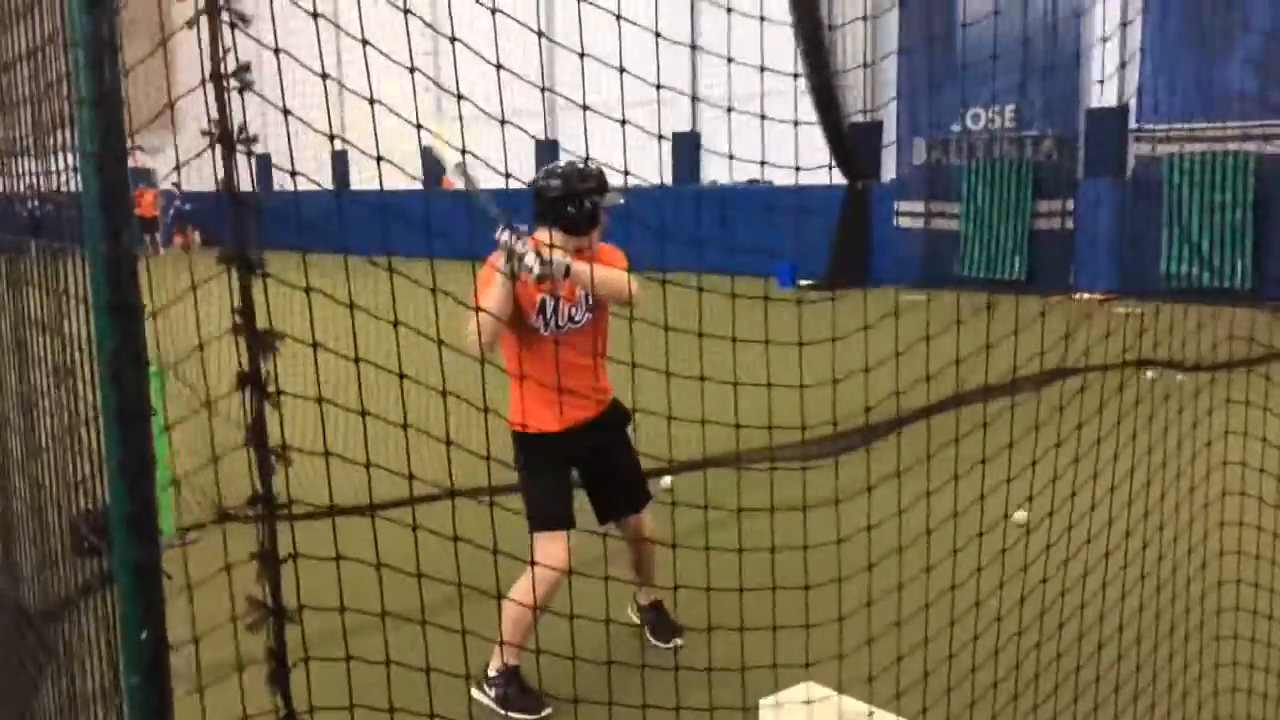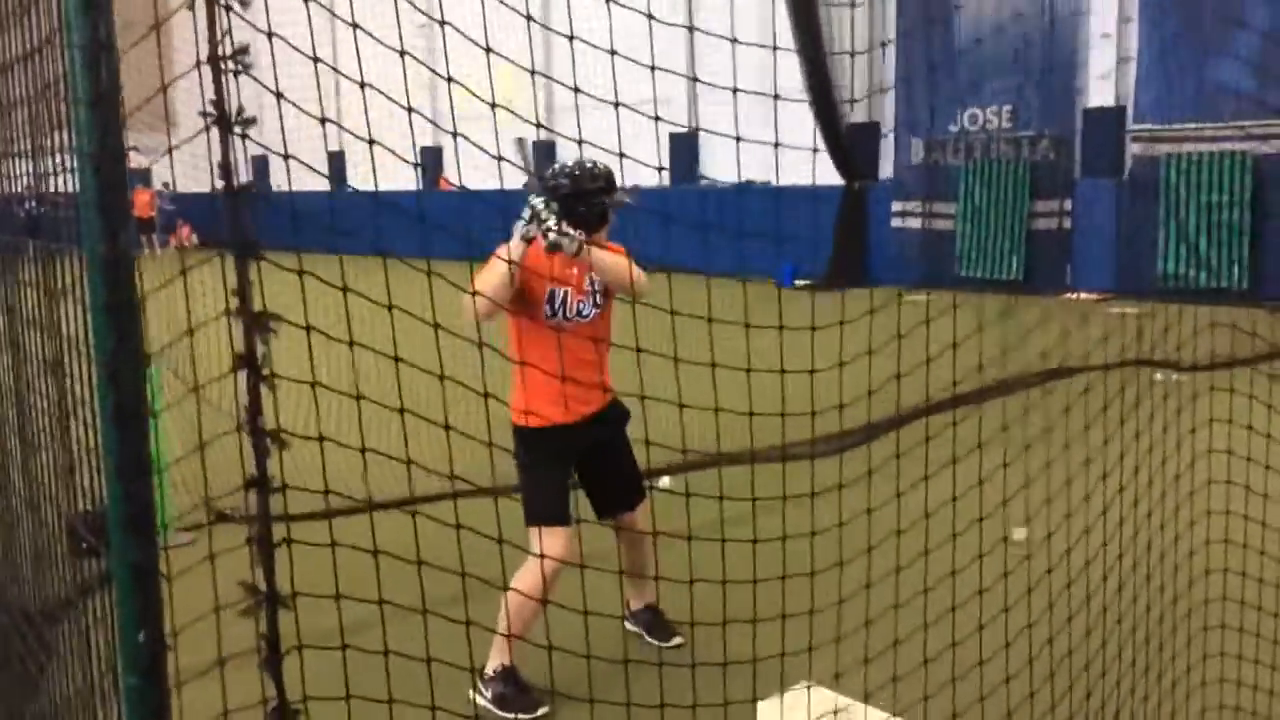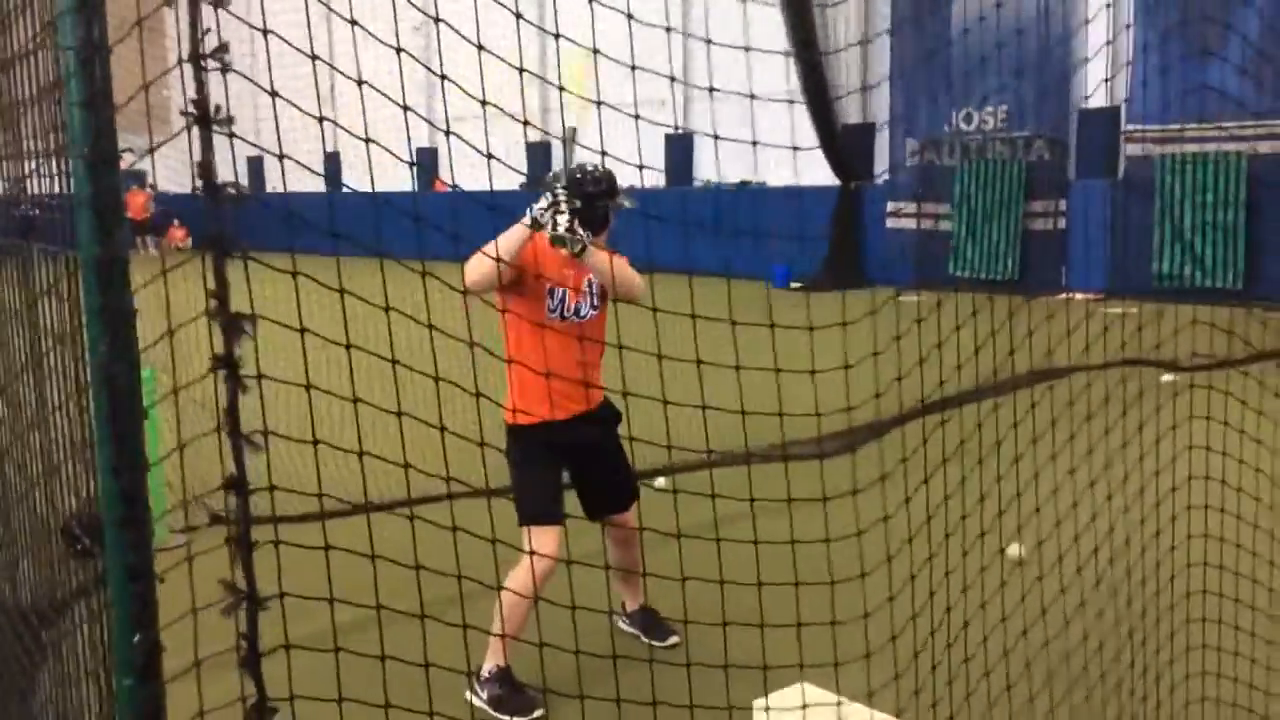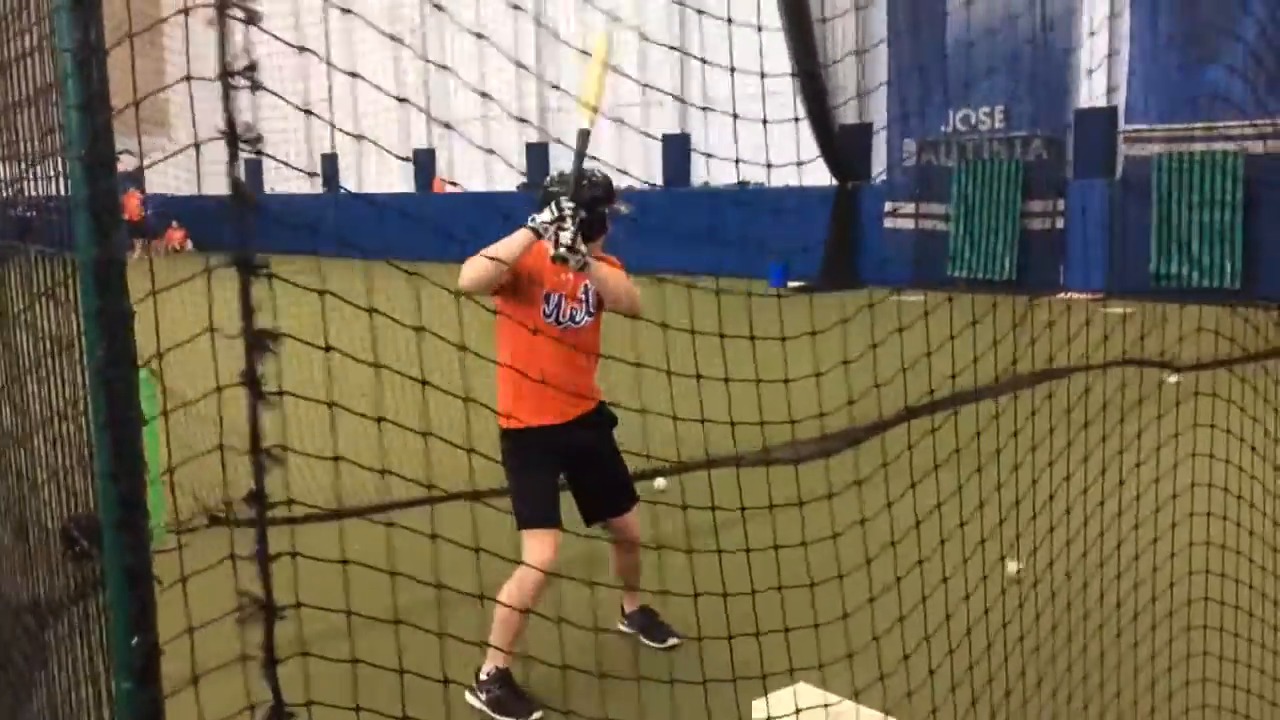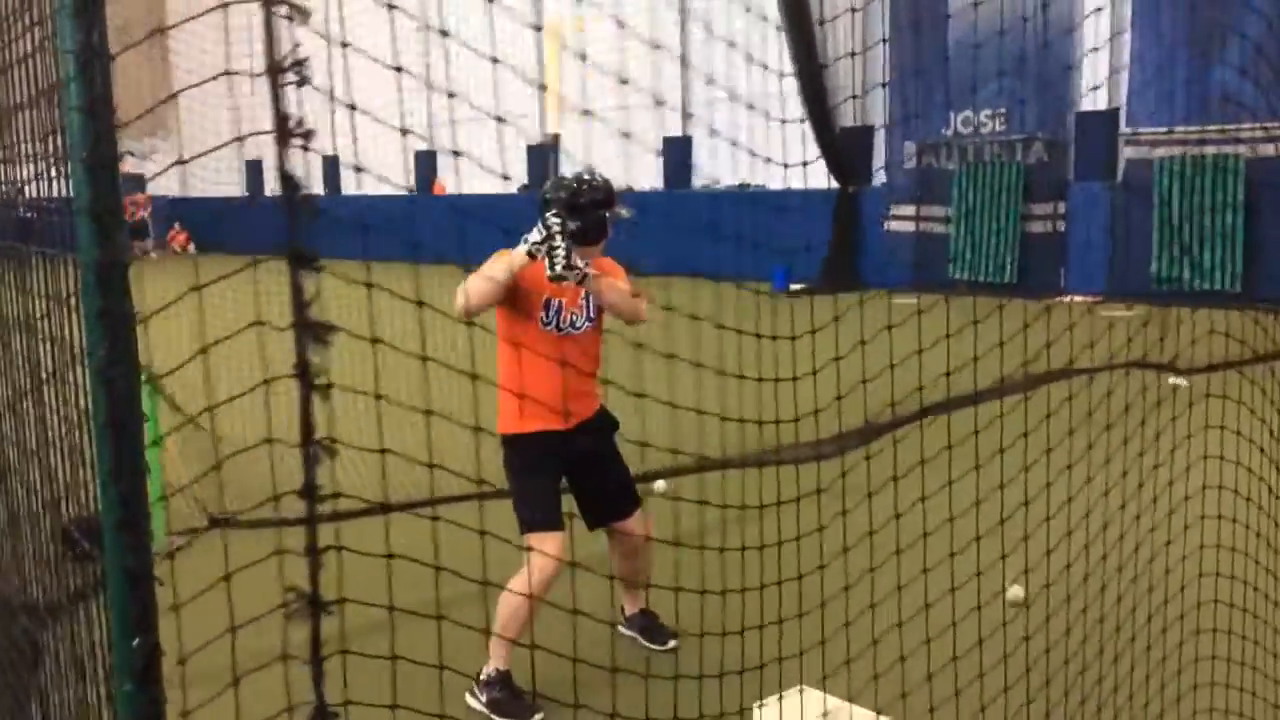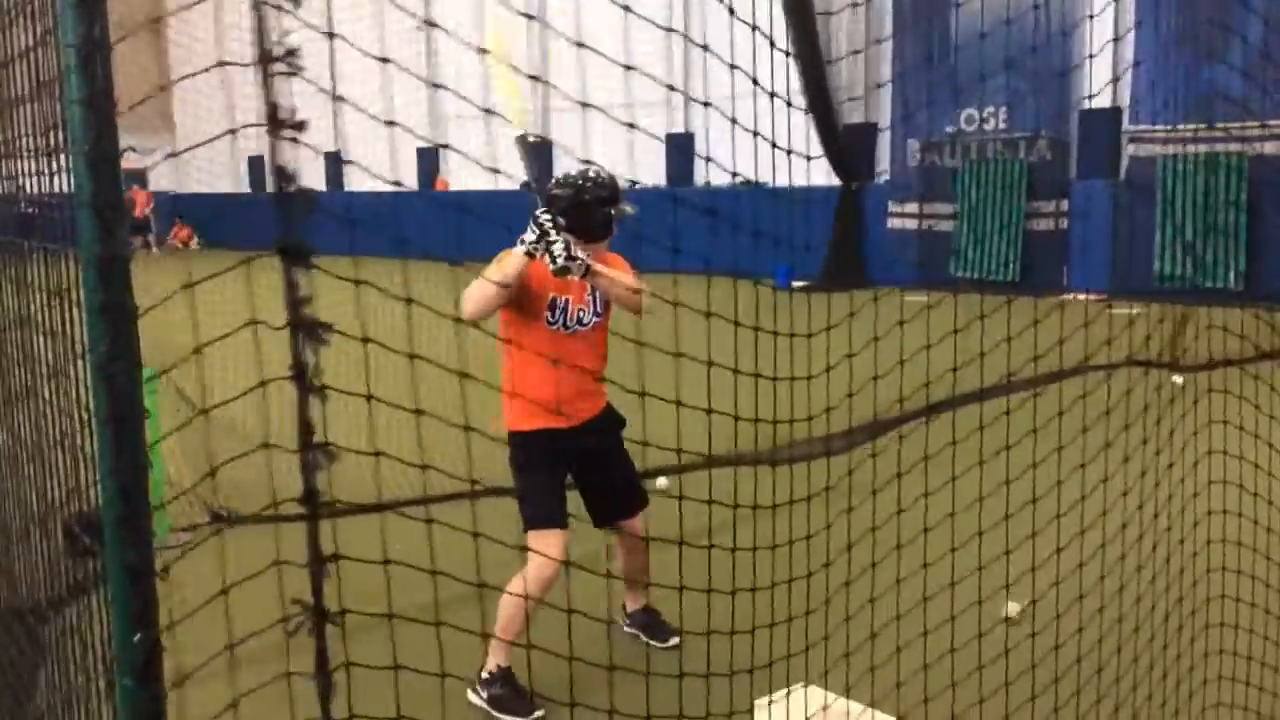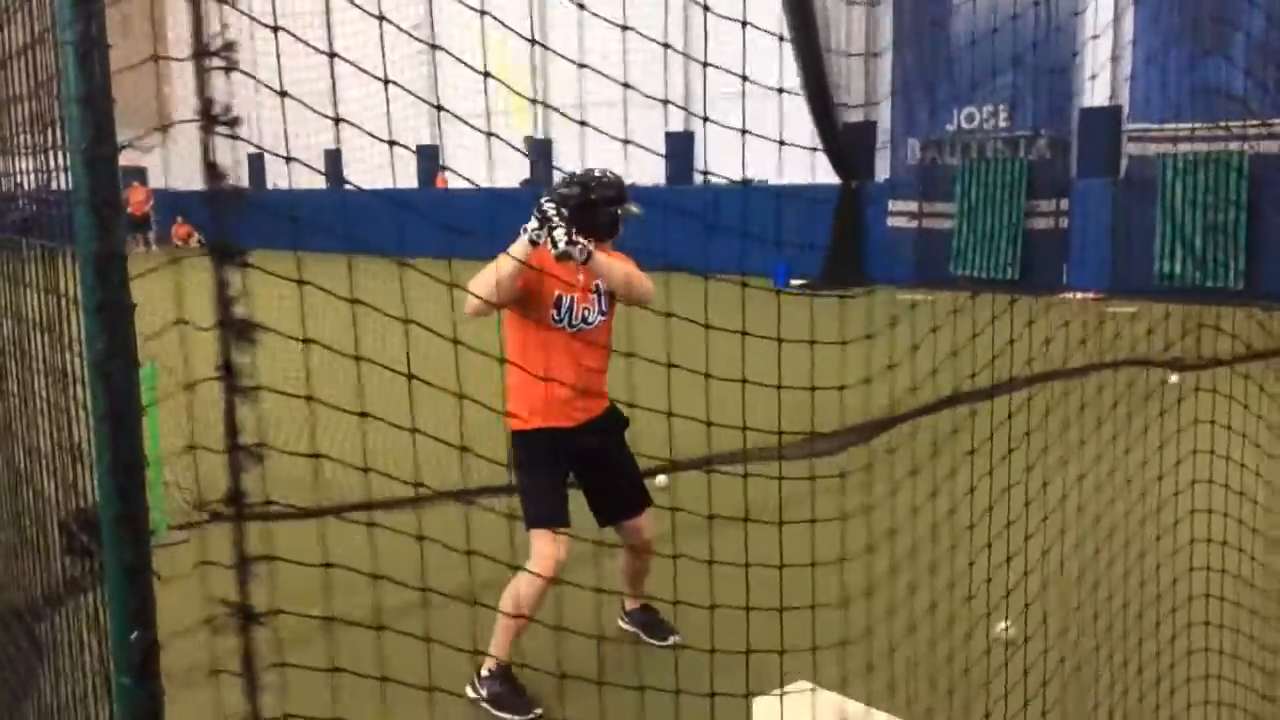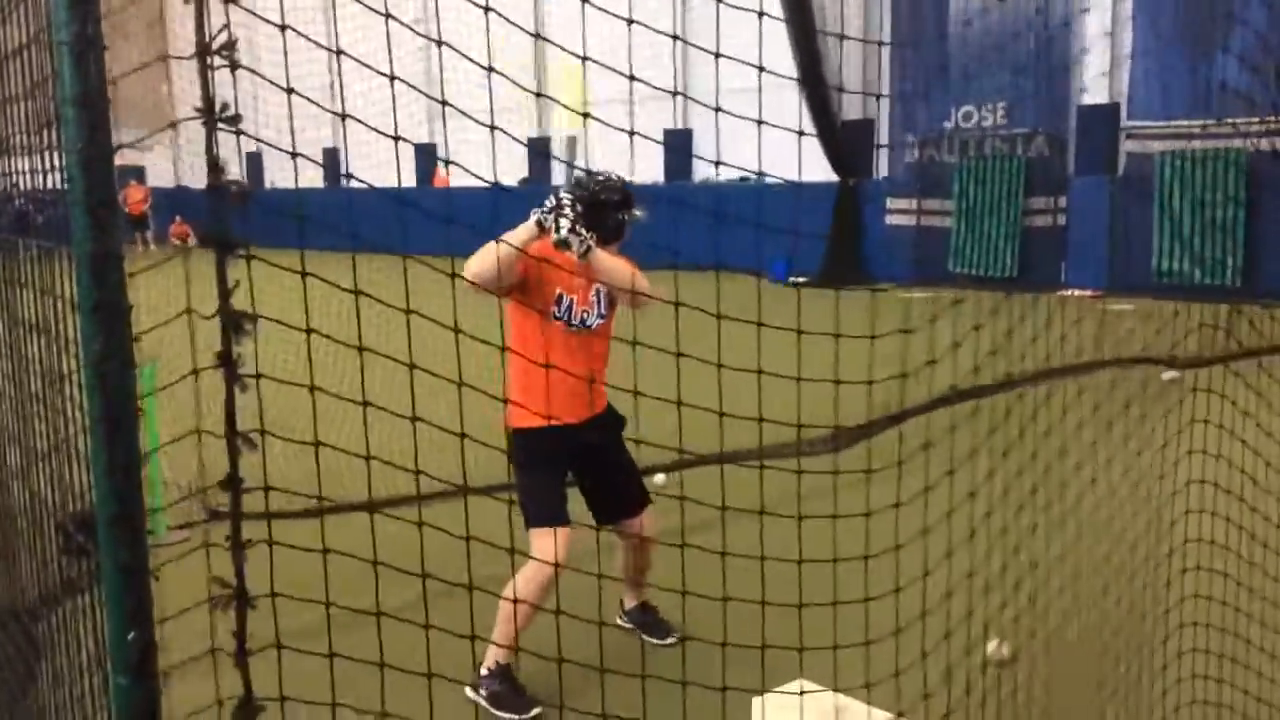
dt=0.2s
person 1, frame 1
left shoulder: (603, 256)
right shoulder: (506, 263)
left elbow: (627, 293)
right elbow: (481, 343)
left wrist: (560, 267)
right wrist: (512, 268)
left hip: (600, 417)
right hip: (540, 431)
left knee: (640, 526)
right knee: (554, 561)
left ankle: (646, 603)
right ankle: (497, 675)
person 1, frame 2
left shoulder: (606, 255)
right shoulder: (522, 255)
left elbow: (637, 284)
right elbow: (480, 306)
left wrist: (574, 245)
right wrist: (524, 237)
left hip: (599, 413)
right hip: (541, 425)
left knee: (635, 522)
right knee: (552, 554)
left ankle: (640, 608)
right ankle: (494, 674)
person 1, frame 3
left shoulder: (603, 258)
right shoulder: (524, 253)
left elbow: (635, 290)
right elbow: (474, 280)
left wrist: (578, 246)
right wrist: (532, 221)
left hip: (590, 414)
right hip: (533, 424)
left knee: (627, 522)
right knee: (543, 553)
left ankle: (633, 609)
right ankle: (489, 675)
person 1, frame 4
left shoulder: (601, 264)
right shoulder: (522, 258)
left elbow: (632, 304)
right elbow: (469, 280)
left wrist: (578, 259)
right wrist: (535, 230)
left hip: (586, 417)
right hip: (528, 428)
left knee: (628, 528)
right knee: (542, 557)
left ankle: (633, 610)
person 1, frame 5
left shoulder: (602, 268)
right shoulder: (518, 265)
left elbow: (636, 312)
right elbow: (464, 303)
left wrist: (577, 273)
right wrist: (527, 249)
left hip: (587, 422)
right hip: (530, 433)
left knee: (632, 531)
right knee: (546, 559)
left ankle: (634, 613)
person 1, frame 6
left shoulder: (606, 262)
right shoulder: (523, 265)
left elbow: (640, 300)
right elbow: (472, 311)
left wrist: (582, 266)
right wrist: (526, 249)
left hip: (594, 420)
right hip: (536, 431)
left knee: (637, 530)
right knee: (548, 557)
left ankle: (635, 610)
person 1, frame 7
left shoulder: (610, 262)
right shoulder: (529, 263)
left elbow: (645, 293)
right elbow: (476, 303)
left wrist: (583, 254)
right wrist: (530, 238)
left hip: (597, 420)
right hip: (539, 431)
left knee: (640, 532)
right knee: (548, 559)
left ankle: (634, 609)
right ankle: (489, 675)
person 1, frame 8
left shoulder: (609, 264)
right shoulder: (531, 260)
left elbow: (643, 295)
right elbow: (476, 275)
left wrist: (583, 248)
right wrist: (536, 224)
left hip: (594, 420)
right hip: (536, 429)
left knee: (641, 530)
right knee: (549, 555)
left ankle: (633, 606)
right ankle: (490, 672)
